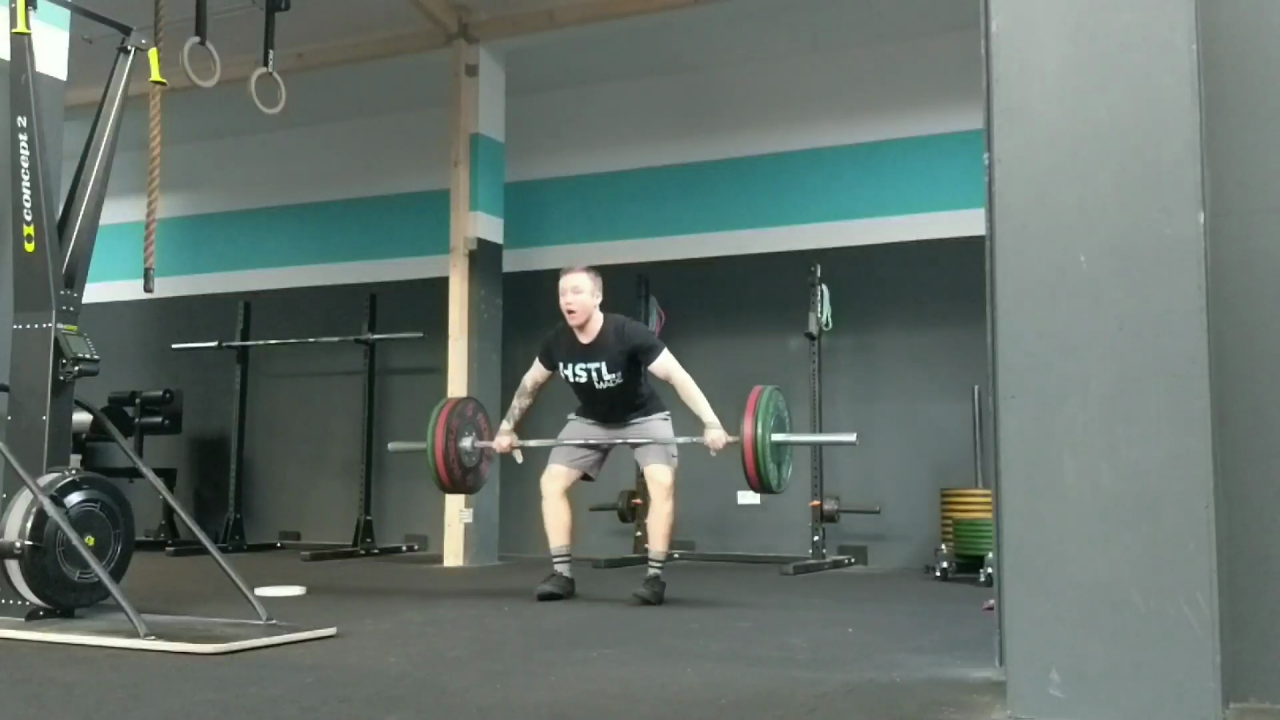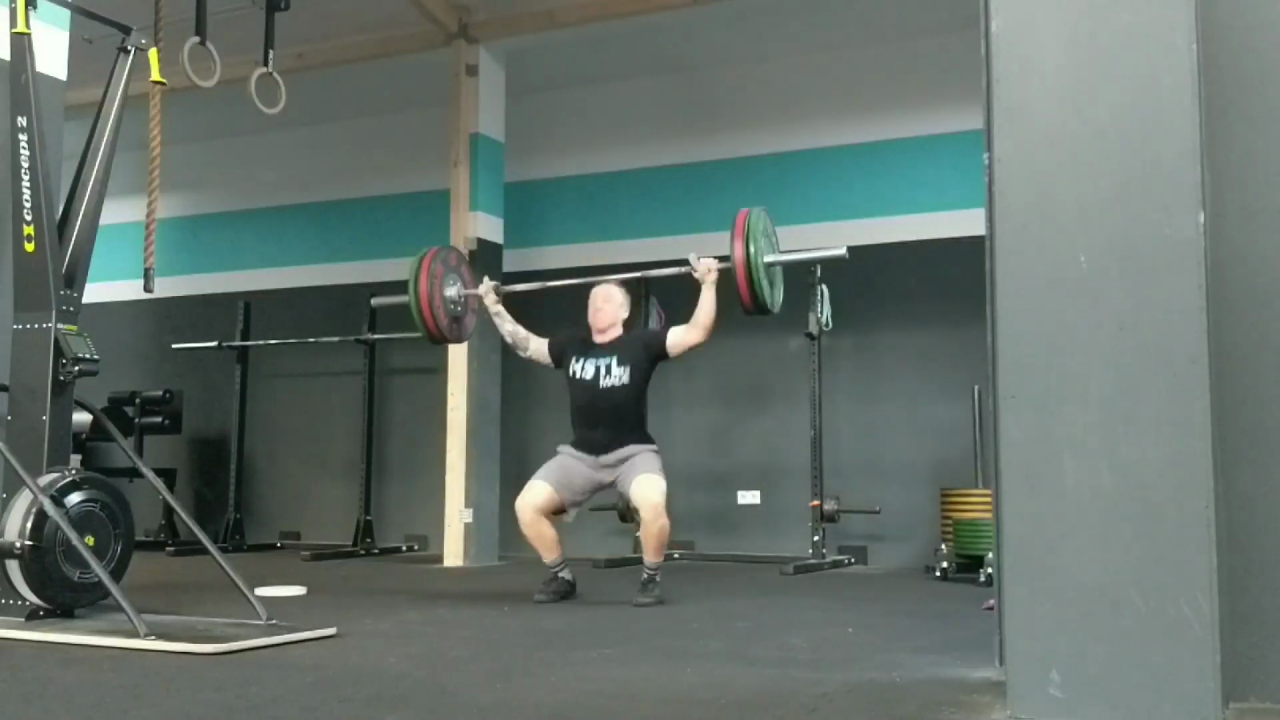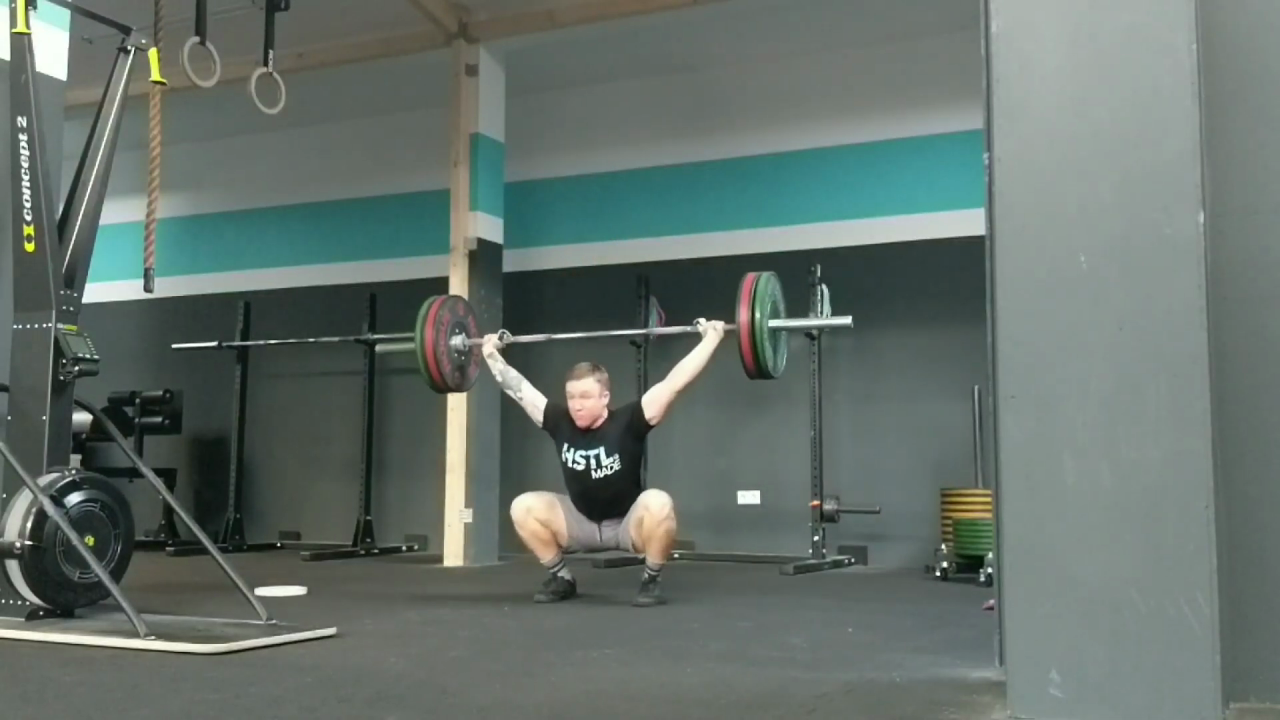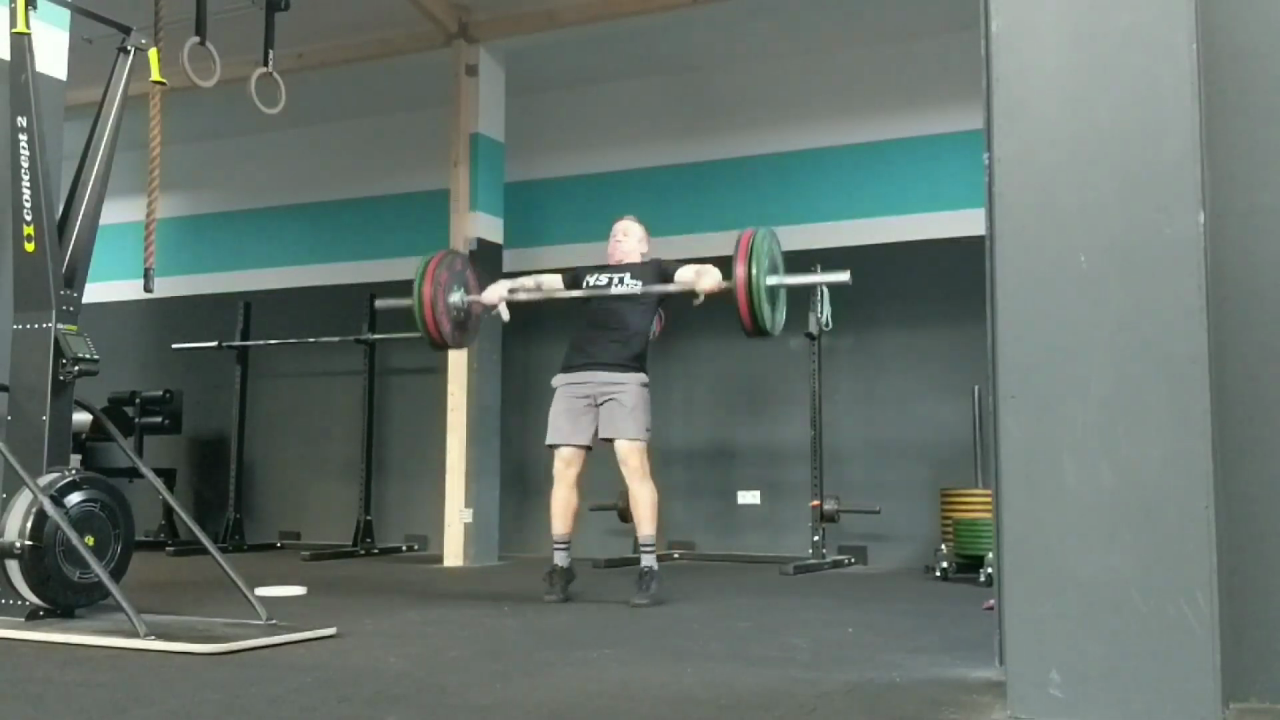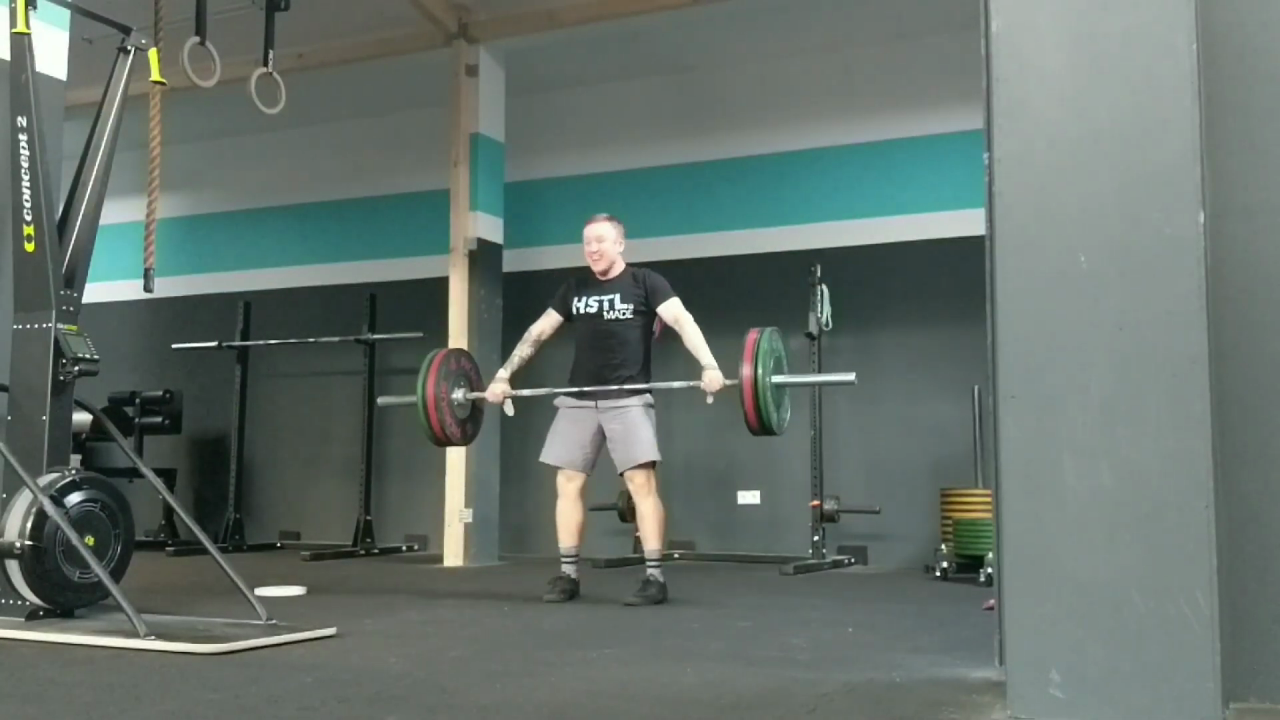
dt=1s
person 1, frame 1
left shoulder: (628, 333)
right shoulder: (557, 341)
left elbow: (676, 376)
right elbow: (531, 382)
left wrist: (711, 424)
right wrist: (507, 427)
left hip: (642, 417)
right hip: (591, 420)
left knee: (662, 482)
right knee: (551, 483)
left ankle: (655, 576)
right ankle: (562, 573)
person 1, frame 2
left shoulder: (640, 344)
right shoulder: (572, 347)
left elbow: (697, 332)
right elbow: (524, 341)
left wrist: (708, 282)
right wrist: (494, 304)
left hip: (631, 452)
right hip: (580, 454)
left knee: (652, 502)
right knee: (527, 505)
left ankle: (651, 579)
right ankle: (562, 577)
person 1, frame 3
left shoulder: (628, 423)
right shoulder: (559, 421)
left elbow: (674, 383)
right elbow: (519, 389)
left wrist: (711, 338)
right wrist: (491, 353)
left hip: (627, 524)
right hip: (582, 523)
left knee: (658, 505)
right knee: (523, 507)
left ankle: (651, 580)
right ankle: (561, 577)
person 1, frame 4
left shoulder: (655, 271)
right shoulder: (588, 274)
left elbow: (697, 274)
right elbow: (541, 282)
left wrist: (709, 277)
right wrist: (503, 287)
left hip: (624, 379)
right hip: (574, 379)
left knee: (634, 466)
right knee: (565, 470)
left ankle: (648, 569)
right ankle: (560, 565)
person 1, frame 5
left shoulder: (645, 282)
right shoulder: (575, 288)
left elbow: (682, 320)
right elbow: (538, 331)
left wrist: (709, 365)
right wrist: (504, 374)
left hip: (629, 399)
right hip: (578, 400)
left knee: (642, 484)
right knee: (567, 484)
left ankle: (654, 577)
right ankle: (568, 575)
